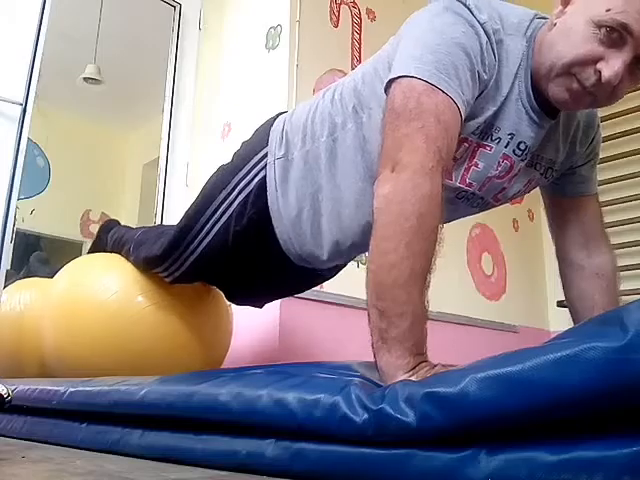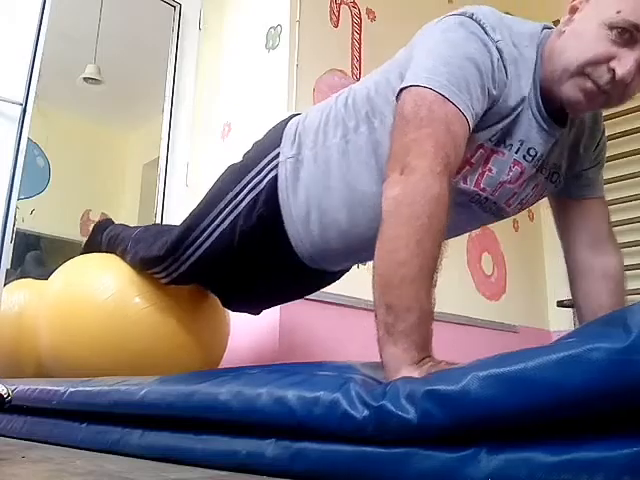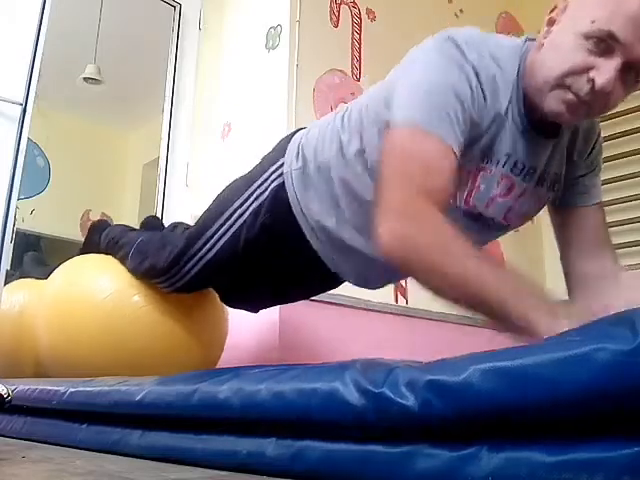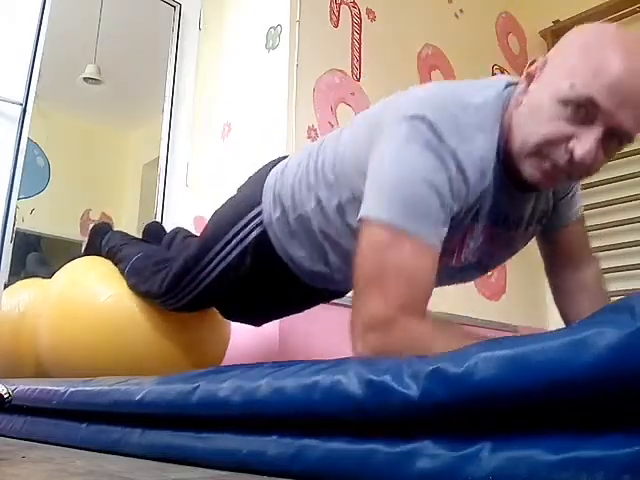
dt=0.2s
person 1, frame 1
left shoulder: (578, 127)
left elbow: (586, 250)
right elbow: (406, 175)
right wrist: (404, 364)
right hip: (281, 177)
left knee: (239, 289)
right knee: (174, 261)
left ankle: (128, 239)
right ankle: (117, 239)
person 1, frame 2
left shoulder: (585, 130)
left elbow: (595, 255)
right elbow: (413, 181)
right wrist: (408, 360)
right hip: (288, 183)
left knee: (235, 293)
right knee: (173, 263)
left ankle: (128, 239)
right ankle: (112, 238)
person 1, frame 3
left shoulder: (579, 136)
right shoulder: (461, 66)
left elbow: (592, 257)
right elbow: (404, 229)
right wrist: (556, 320)
left hip: (338, 250)
right hip: (294, 195)
left knee: (236, 293)
right knee: (173, 271)
left ankle: (160, 235)
right ankle: (111, 237)
person 1, frame 4
left shoulder: (558, 160)
right shoulder: (433, 135)
left elbow: (575, 271)
right elbow: (379, 332)
left hip: (331, 266)
right hip: (279, 223)
left knee: (237, 308)
right knee: (167, 286)
left ankle: (169, 239)
right ankle: (111, 243)
